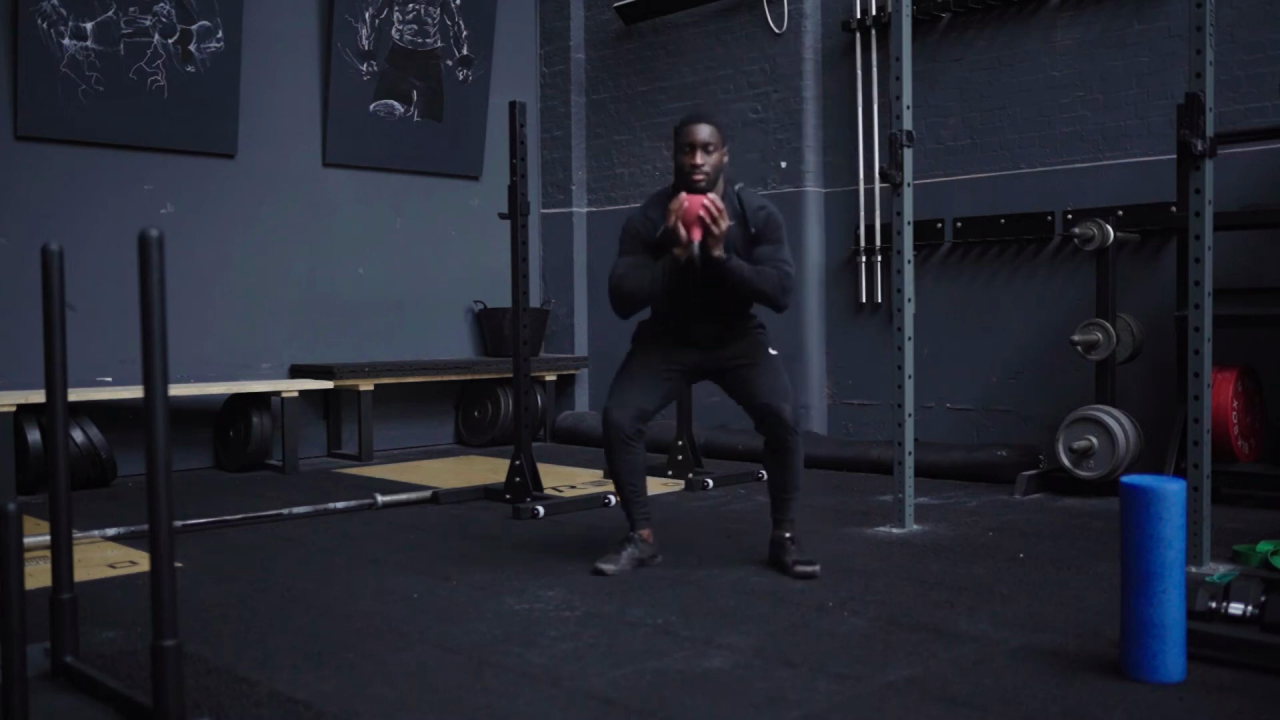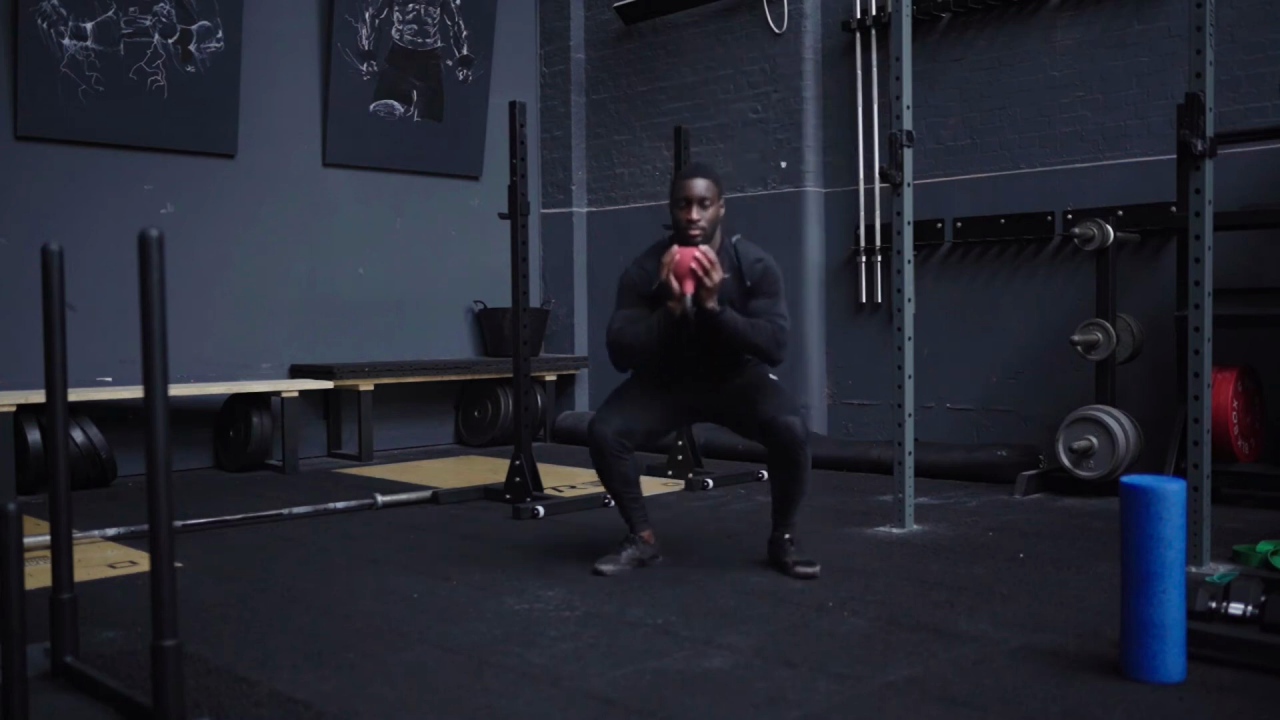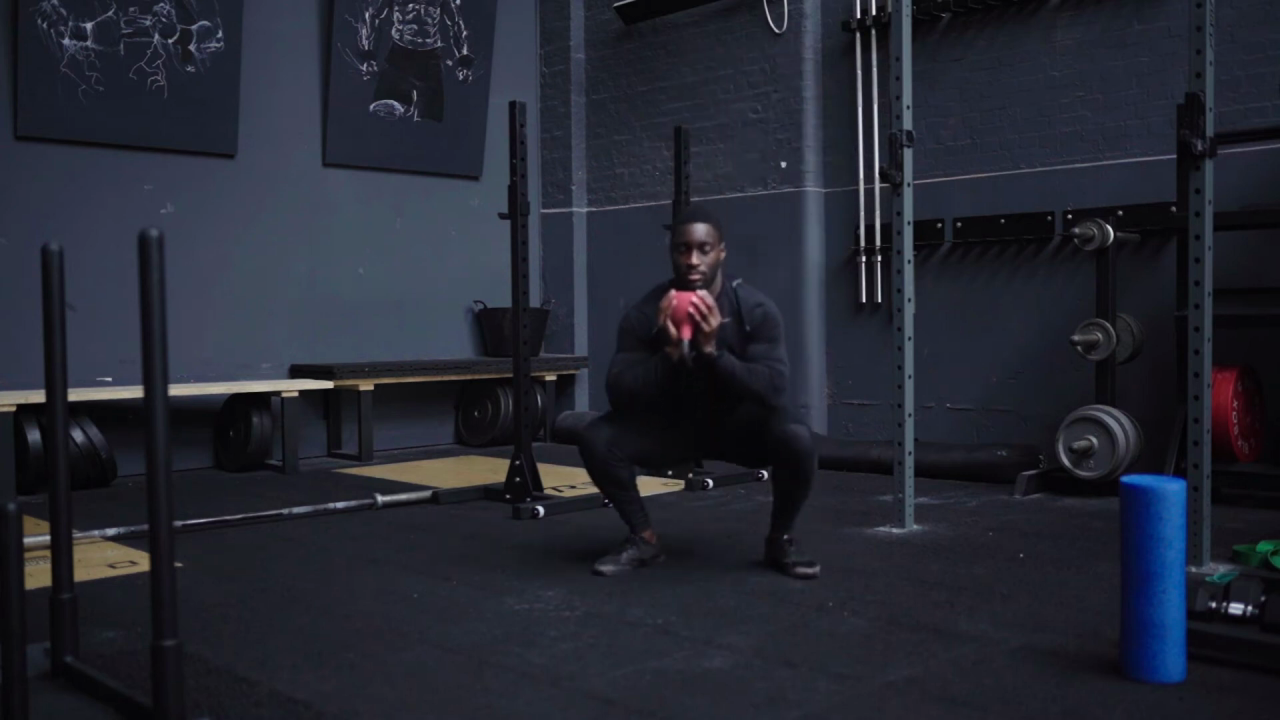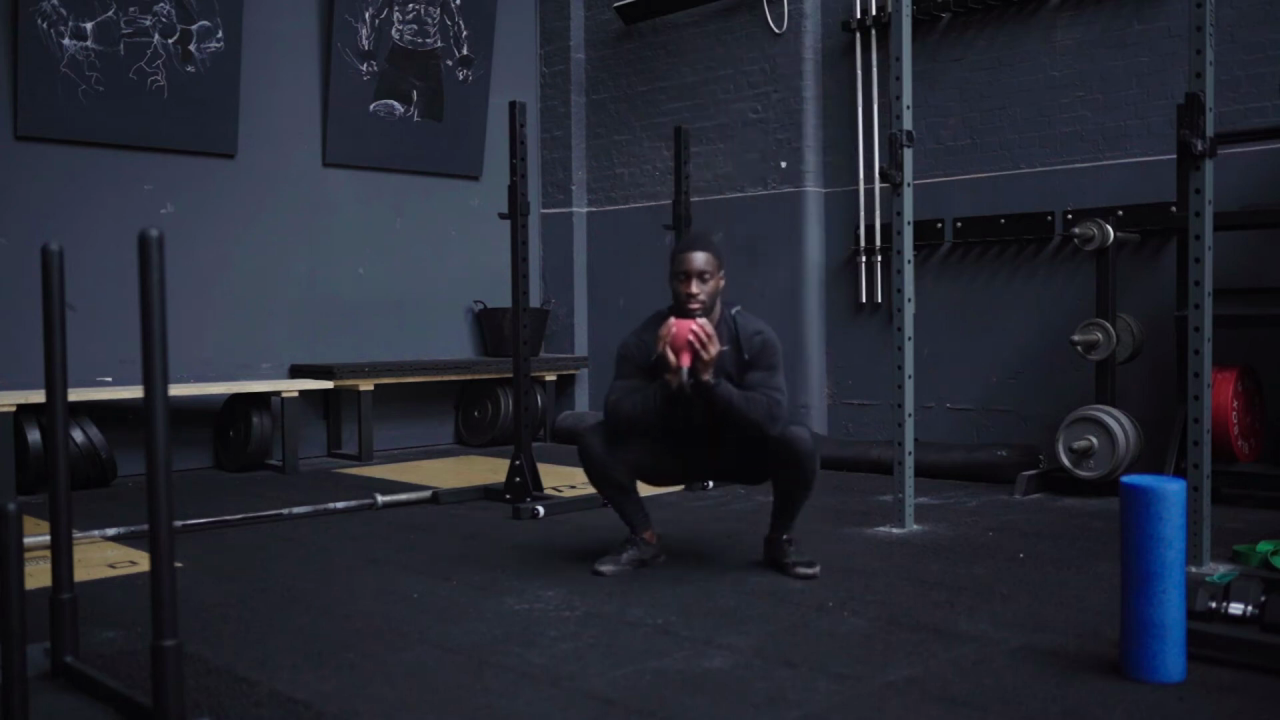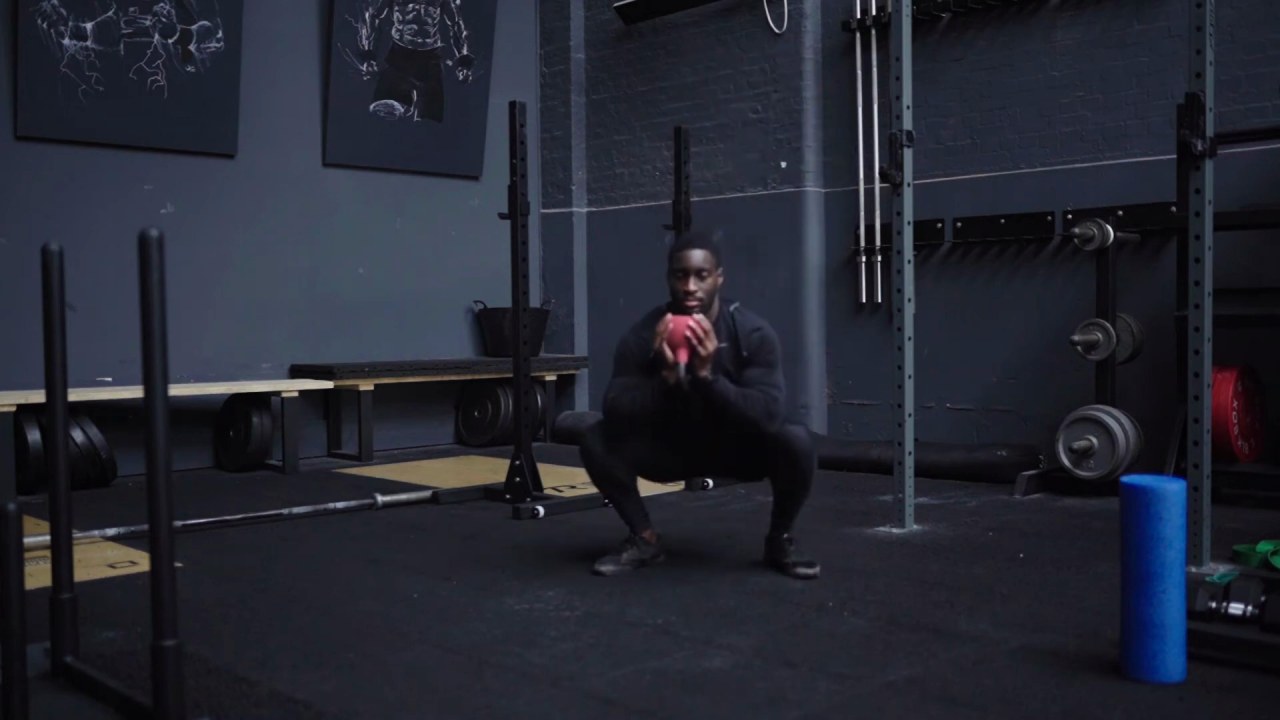
dt=0.2s
person 1, frame 1
left shoulder: (758, 214)
right shoulder: (649, 218)
left elbow: (781, 292)
right elbow: (622, 300)
left wrist: (720, 254)
right wrist: (676, 255)
left hip: (737, 340)
right hip: (667, 342)
left knee: (782, 417)
right knee: (619, 418)
left ankle: (783, 538)
right ankle: (641, 538)
person 1, frame 2
left shoulder: (755, 265)
right shoulder: (645, 271)
left elbow: (775, 346)
right elbow: (620, 352)
left wrist: (715, 307)
right wrist: (670, 308)
left hip: (735, 381)
right hip: (666, 382)
left knee: (791, 430)
right knee: (604, 432)
left ankle: (782, 540)
right ankle: (642, 538)
person 1, frame 3
left shoulder: (756, 309)
right shoulder: (644, 315)
left elbow: (774, 393)
right elbow: (620, 396)
left wrist: (713, 351)
right wrist: (669, 354)
left hip: (737, 423)
right hip: (670, 423)
left knee: (796, 440)
right knee: (597, 441)
left ankle: (780, 540)
right ankle: (644, 539)
person 1, frame 4
left shoulder: (755, 337)
right shoulder: (643, 341)
left elbow: (771, 420)
right elbow: (617, 421)
left wrist: (710, 380)
right wrist: (668, 381)
left hip: (738, 449)
right hip: (671, 449)
left knee: (798, 443)
right knee: (596, 444)
left ankle: (779, 541)
right ankle: (644, 539)
person 1, frame 5
left shoulder: (754, 333)
right shoulder: (641, 337)
left elbow: (769, 416)
right elbow: (616, 416)
left wrist: (708, 376)
right wrist: (665, 378)
left hip: (737, 446)
right hip: (671, 446)
left knee: (795, 441)
right knee: (598, 442)
left ankle: (780, 540)
right ankle: (644, 539)
